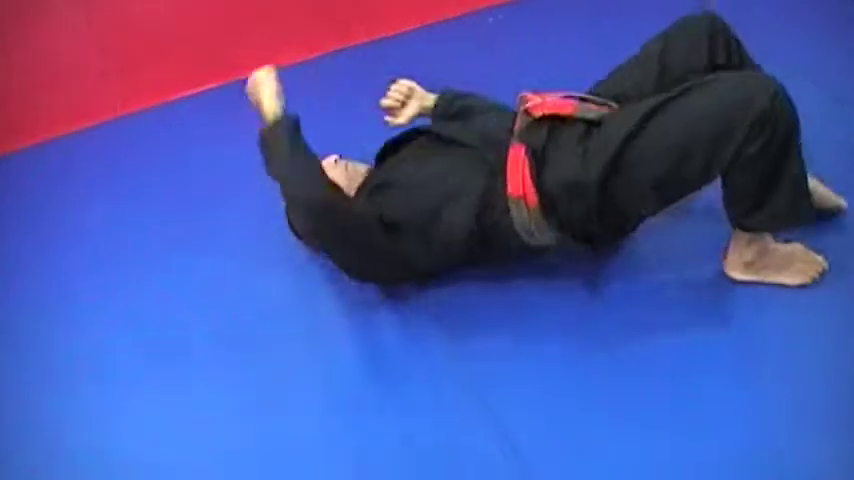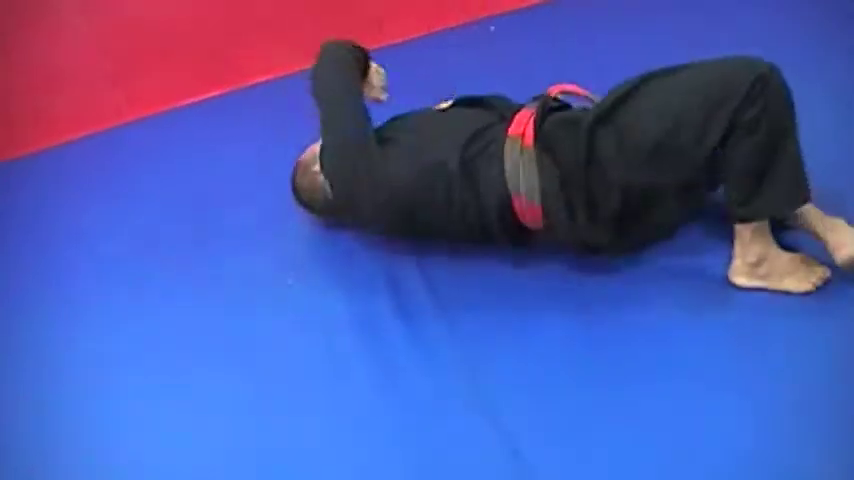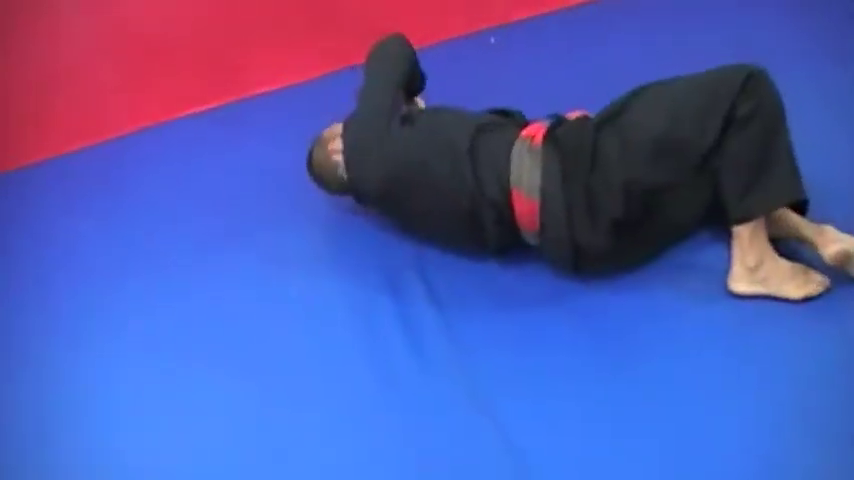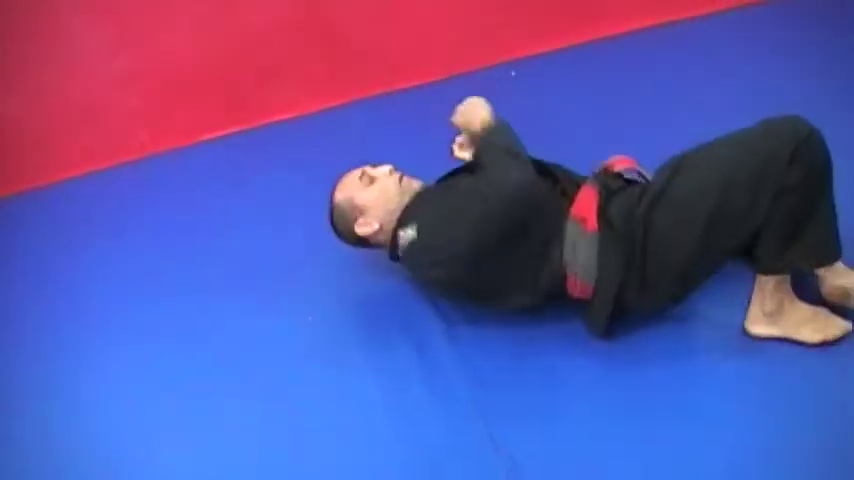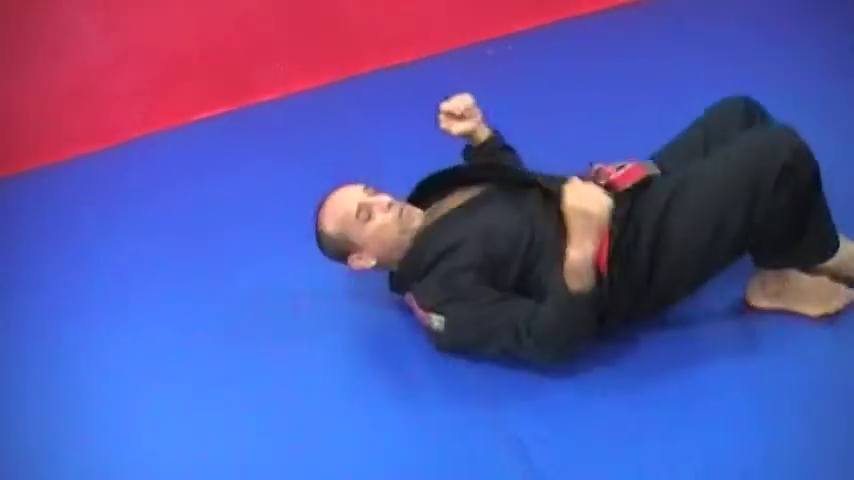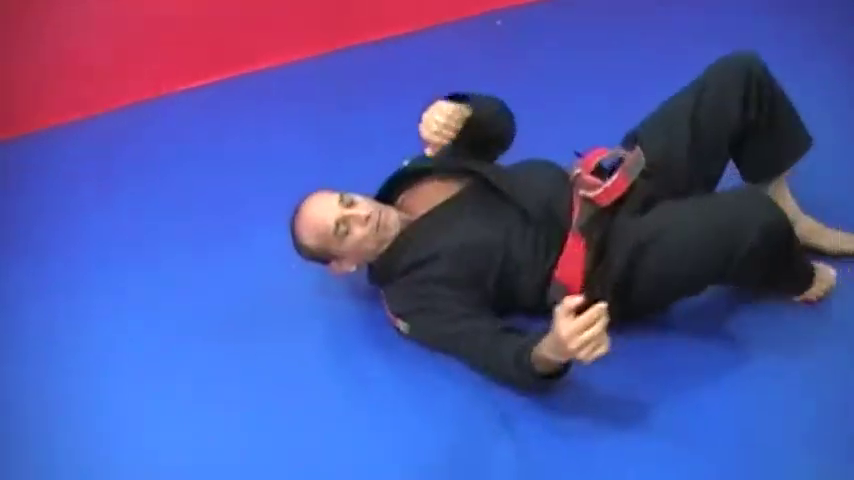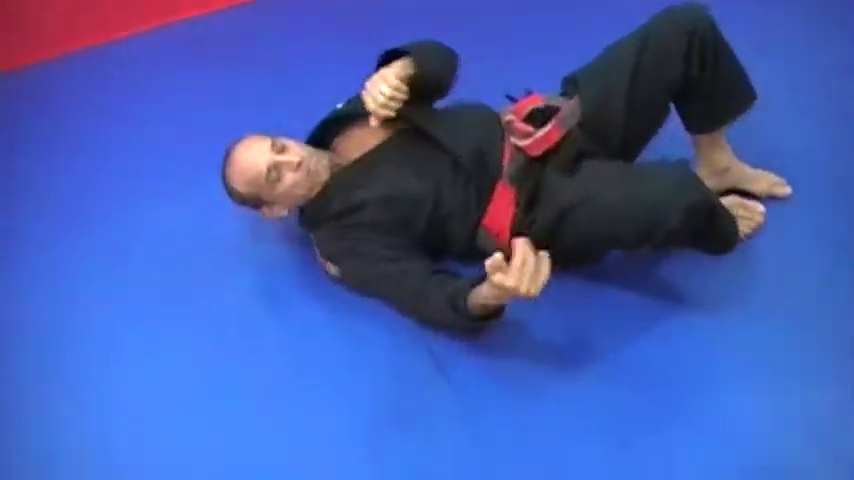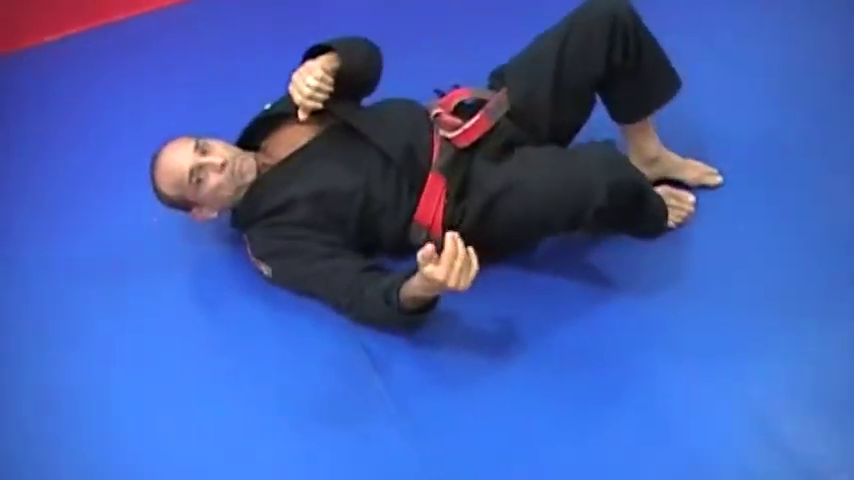
dt=0.3s
person 1, frame 1
left shoulder: (405, 170)
right shoulder: (380, 240)
left elbow: (489, 118)
right elbow: (323, 218)
left wrist: (431, 103)
right wrist: (274, 119)
left hip: (576, 128)
right hip: (579, 185)
left knee: (702, 34)
right knee: (761, 101)
left ankle: (783, 179)
right ankle: (752, 250)
person 1, frame 2
left shoulder: (411, 167)
right shoulder: (364, 184)
left elbow: (501, 117)
right elbow: (333, 77)
right wrist: (358, 70)
left hip: (575, 157)
right hip: (572, 170)
right knee: (753, 83)
right ankle: (754, 255)
person 1, frame 3
left shoulder: (386, 183)
right shoulder: (374, 150)
right elbow: (392, 53)
right wrist: (406, 101)
right hip: (578, 188)
right knee: (743, 88)
right ankle: (752, 262)
person 1, frame 4
left shoulder: (424, 233)
right shoulder: (434, 238)
right elbow: (522, 187)
left wrist: (483, 149)
right wrist: (486, 130)
left hip: (613, 228)
right hip: (629, 252)
right knee: (792, 142)
right ankle: (772, 305)
person 1, frame 5
left shoulder: (433, 202)
right shoulder: (440, 294)
left elbow: (514, 180)
right elbow: (552, 338)
left wrist: (477, 131)
right wrist: (581, 242)
left hip: (622, 199)
right hip: (636, 253)
left knee: (738, 116)
right knee: (777, 152)
left ankle: (804, 242)
right ankle: (776, 284)
person 1, frame 6
left shoulder: (417, 180)
right shoulder: (413, 294)
left elbow: (499, 125)
right elbow: (503, 356)
left wrist: (455, 114)
right wrist: (553, 350)
left hip: (610, 185)
right hip: (615, 265)
left knee: (739, 76)
right knee: (751, 222)
left ankle: (787, 220)
right ankle: (786, 278)
person 1, frame 7
left shoulder: (357, 115)
right shoulder: (344, 239)
left elbow: (442, 62)
right elbow: (432, 296)
left wrist: (398, 72)
right wrist: (490, 294)
left hip: (551, 126)
right hip: (542, 212)
right knee: (675, 198)
left ankle: (715, 166)
right ankle: (712, 222)
person 1, frame 8
left shoulder: (285, 115)
right shoulder: (274, 238)
left elbow: (367, 59)
right elbow: (364, 294)
left wrist: (324, 64)
right wrist: (420, 288)
left hip: (480, 118)
right hip: (474, 203)
right knee: (601, 176)
left ankle: (646, 153)
right ankle: (646, 209)
